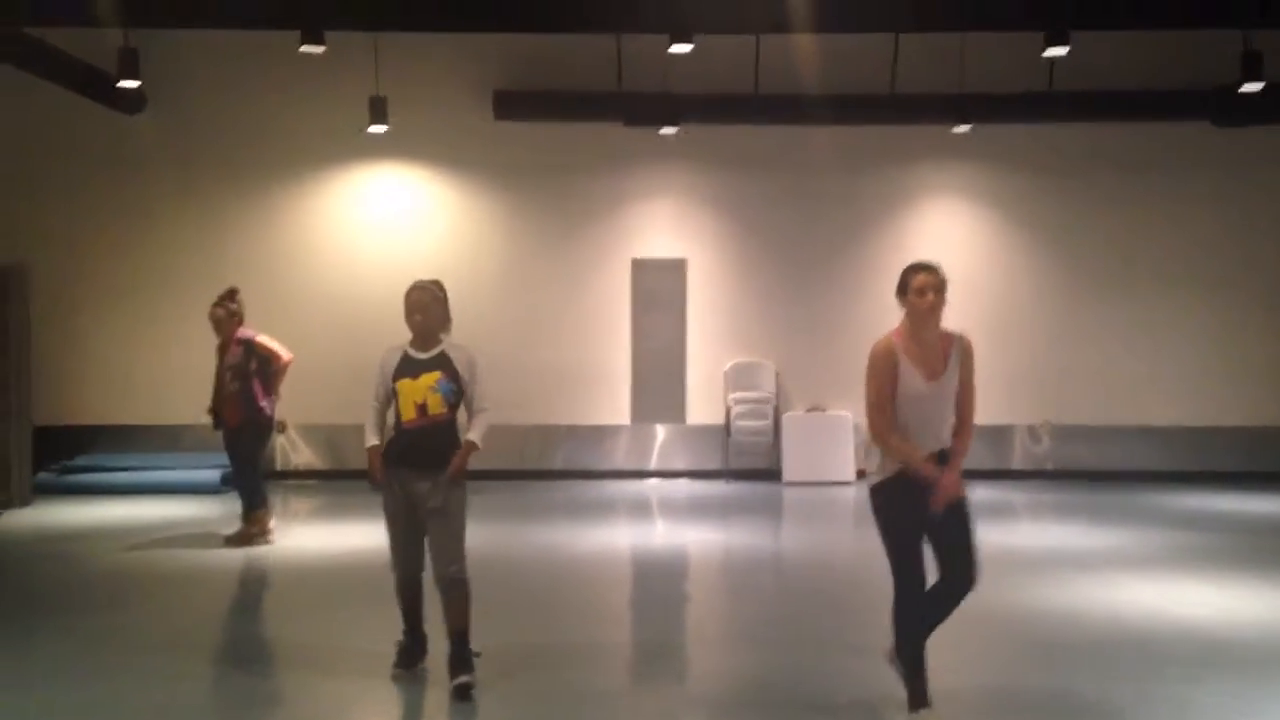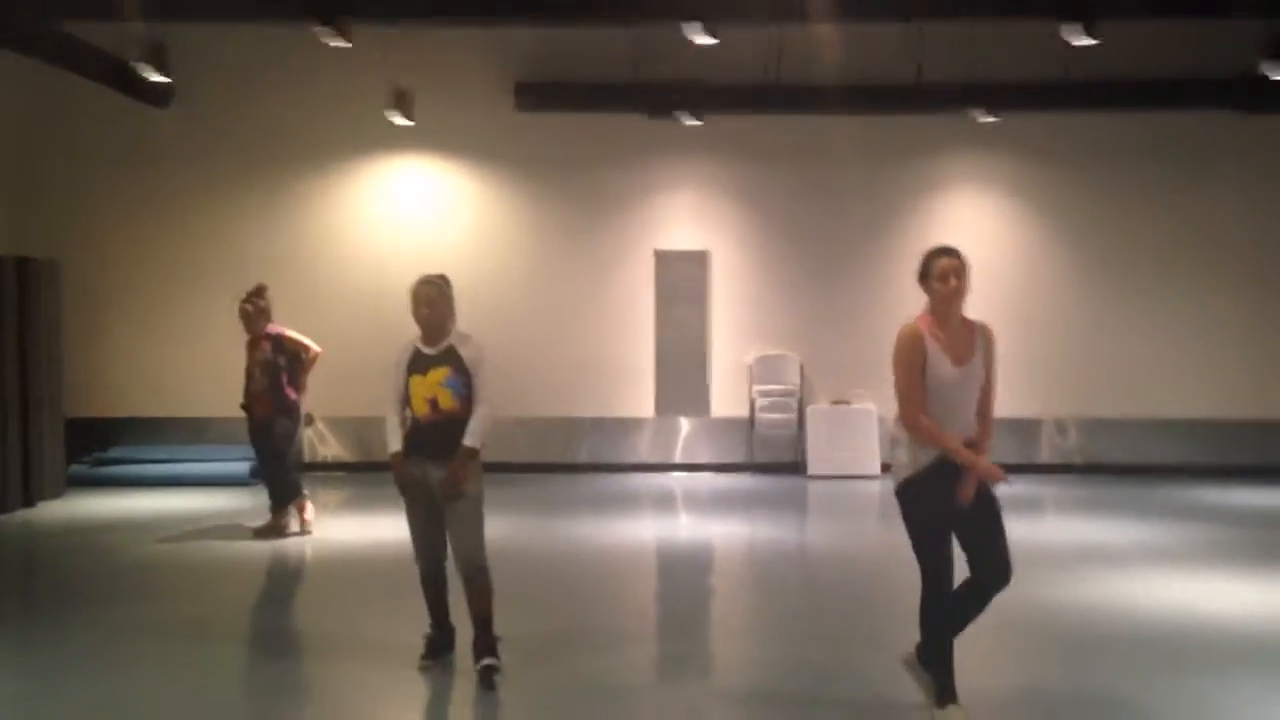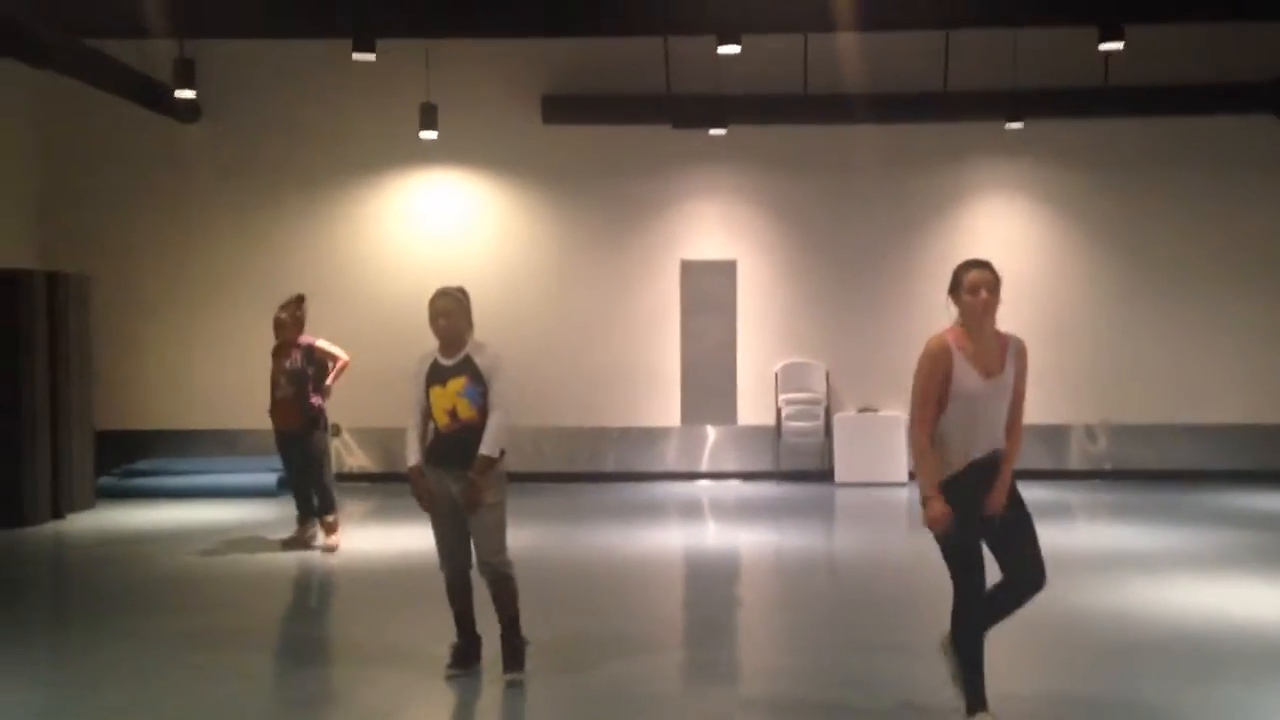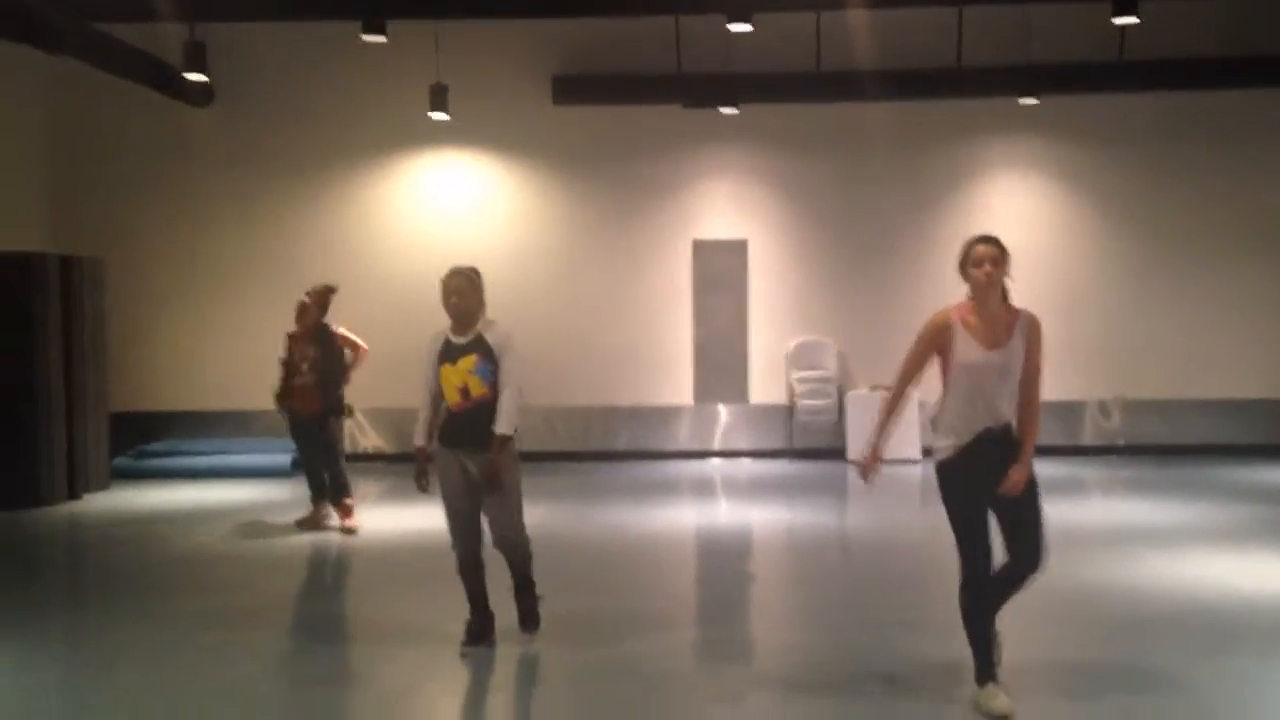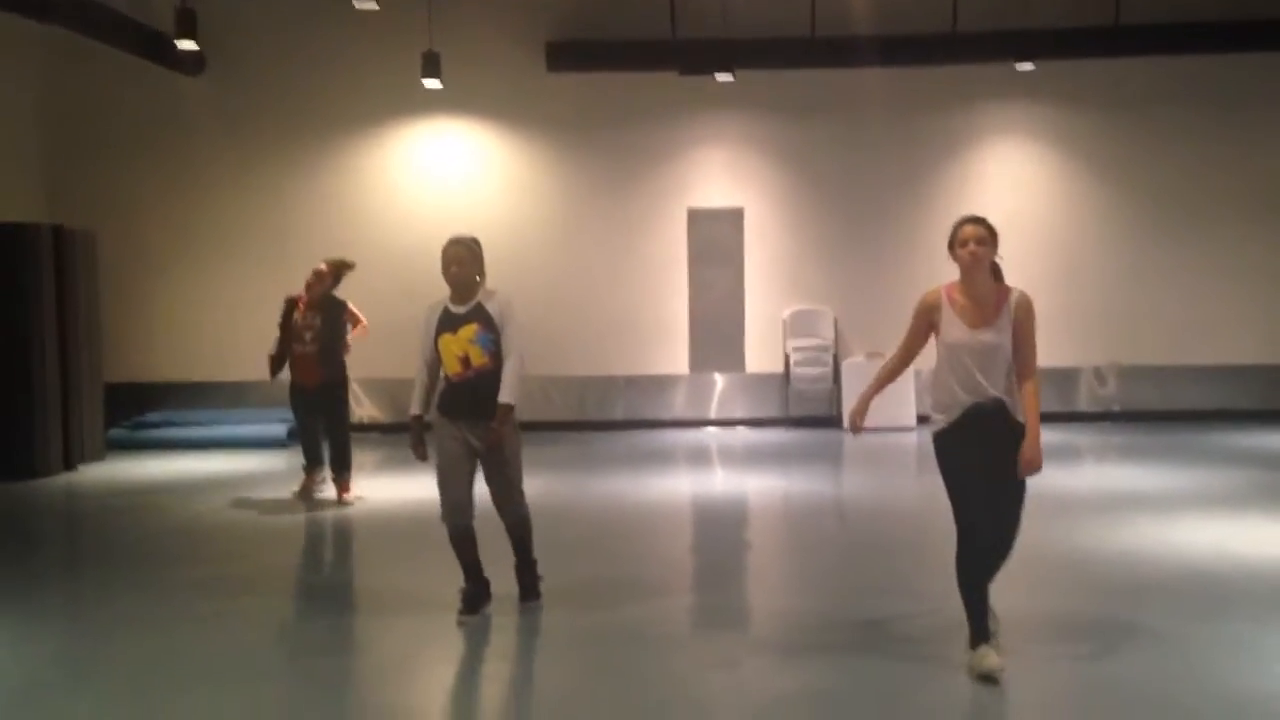
dt=0.2s
person 1, frame 1
left shoulder: (961, 348)
right shoulder: (886, 350)
left elbow: (964, 424)
right elbow: (881, 429)
left wrist: (950, 477)
right wrist: (933, 475)
left hip: (943, 472)
right hip: (896, 479)
left knee: (961, 577)
right knee: (909, 585)
left ankle: (904, 650)
person 1, frame 2
left shoulder: (982, 335)
right shoulder: (913, 336)
left elbow: (984, 413)
right elbow: (912, 418)
left wrist: (973, 471)
right wrist: (972, 460)
left hip: (965, 467)
right hip: (921, 473)
left knee: (995, 571)
right knee: (937, 583)
left ankle: (925, 654)
person 1, frame 3
left shoulder: (1015, 349)
right shoulder: (940, 349)
left elbow: (1013, 426)
right elbow: (920, 428)
left wrist: (1002, 483)
right wrist: (930, 496)
left hip: (993, 474)
right hip: (949, 480)
left knee: (1030, 576)
right knee: (969, 590)
left ankle: (959, 642)
person 1, frame 4
left shoulder: (1027, 324)
right shoulder: (945, 324)
left elbow: (1030, 399)
right elbow: (902, 383)
left wrist: (1024, 461)
right wrist: (875, 443)
left hip: (1006, 449)
right hip: (958, 452)
left knee: (1028, 555)
right knee: (976, 562)
left ankle: (982, 616)
right ankle: (985, 680)
person 1, frame 5
left shoulder: (1018, 304)
right shoulder: (935, 303)
left elbow: (1027, 375)
right elbow: (904, 357)
left wrist: (1033, 434)
right wrist: (865, 399)
left hip: (1005, 423)
right hip: (955, 425)
left knee: (1004, 530)
right knee: (973, 528)
left ankle: (977, 600)
right ankle: (979, 642)
person 2, frame 1
left shoulder: (460, 357)
right shoulder: (392, 358)
left elbow: (478, 411)
right elbow: (377, 408)
left wrist: (466, 450)
right wrist: (374, 450)
left hip: (443, 474)
right hip: (399, 473)
left knee: (450, 566)
right knee: (405, 566)
left ankle: (460, 658)
right ankle: (413, 641)
person 2, frame 2
left shoulder: (467, 348)
right shoulder: (406, 354)
left elbow: (480, 409)
right elbow: (396, 410)
left wrist: (463, 458)
right wrist: (397, 458)
left hip: (458, 463)
right hip: (417, 463)
left knee: (470, 553)
right knee: (428, 557)
left ankle: (485, 642)
right ankle: (440, 635)
person 2, frame 3
left shoulder: (485, 358)
right shoulder: (425, 366)
left elbow: (497, 415)
right elbow: (417, 422)
left wrist: (479, 472)
right wrist: (416, 473)
left hip: (482, 471)
right hip: (439, 473)
left knee: (493, 559)
right knee: (453, 565)
left ankle: (512, 642)
right ankle: (467, 644)
person 2, frame 4
left shoulder: (497, 336)
right shoulder: (437, 344)
left elbow: (511, 392)
right elbow: (430, 401)
left wrist: (498, 450)
right wrist: (421, 452)
left hip: (494, 448)
right hip: (451, 453)
left knee: (509, 533)
right knee: (465, 542)
left ankle: (526, 596)
right ankle: (480, 620)
person 2, frame 5
left shoulder: (498, 305)
right shoulder: (435, 314)
left elbow: (513, 361)
right elbow: (426, 369)
left wrist: (501, 419)
right wrist: (416, 423)
left hip: (494, 419)
right hip: (451, 423)
left knee: (511, 504)
right knee: (455, 511)
left ankle: (527, 574)
right ankle: (476, 588)
person 3, frame 1
left shoulder: (251, 341)
right shoulder: (224, 347)
left elbow: (285, 358)
left wrist: (272, 390)
right wrist: (217, 411)
left hip: (255, 418)
right hip: (232, 420)
left knee: (250, 468)
right knee: (240, 474)
left ankle: (263, 518)
right ankle: (250, 524)
person 3, frame 2
left shoulder: (279, 336)
right shoulder: (252, 343)
left elbow: (314, 351)
left wrist: (300, 382)
right wrist: (248, 405)
left hip: (282, 410)
right hip: (259, 415)
left knee: (281, 458)
right knee: (267, 467)
left ankle: (301, 502)
right ankle: (279, 516)
person 3, frame 3
left shoulder: (310, 346)
right shoulder: (278, 351)
left elbow: (343, 358)
left wrist: (327, 386)
right wrist: (275, 414)
left hip: (310, 421)
right hip: (285, 425)
left knee: (319, 471)
right knee: (296, 478)
left ankle: (331, 526)
right ankle: (306, 527)
person 3, frame 4
left shoulder: (331, 334)
right shoulder: (293, 338)
left elbow: (362, 348)
left wrist: (346, 374)
right wrist: (283, 397)
left hip: (328, 408)
right hip: (299, 411)
left knee: (333, 458)
right knee: (310, 461)
left ankle: (347, 511)
right ankle: (320, 507)
person 3, frame 5
left shoulder: (337, 306)
right shoulder: (292, 303)
left elbow: (362, 324)
right elbow: (285, 334)
left wrist: (346, 343)
right wrist: (278, 359)
left hip: (330, 380)
right hip: (301, 381)
left knee: (338, 431)
right knee: (307, 431)
left ankle: (343, 484)
right ankle: (313, 474)
